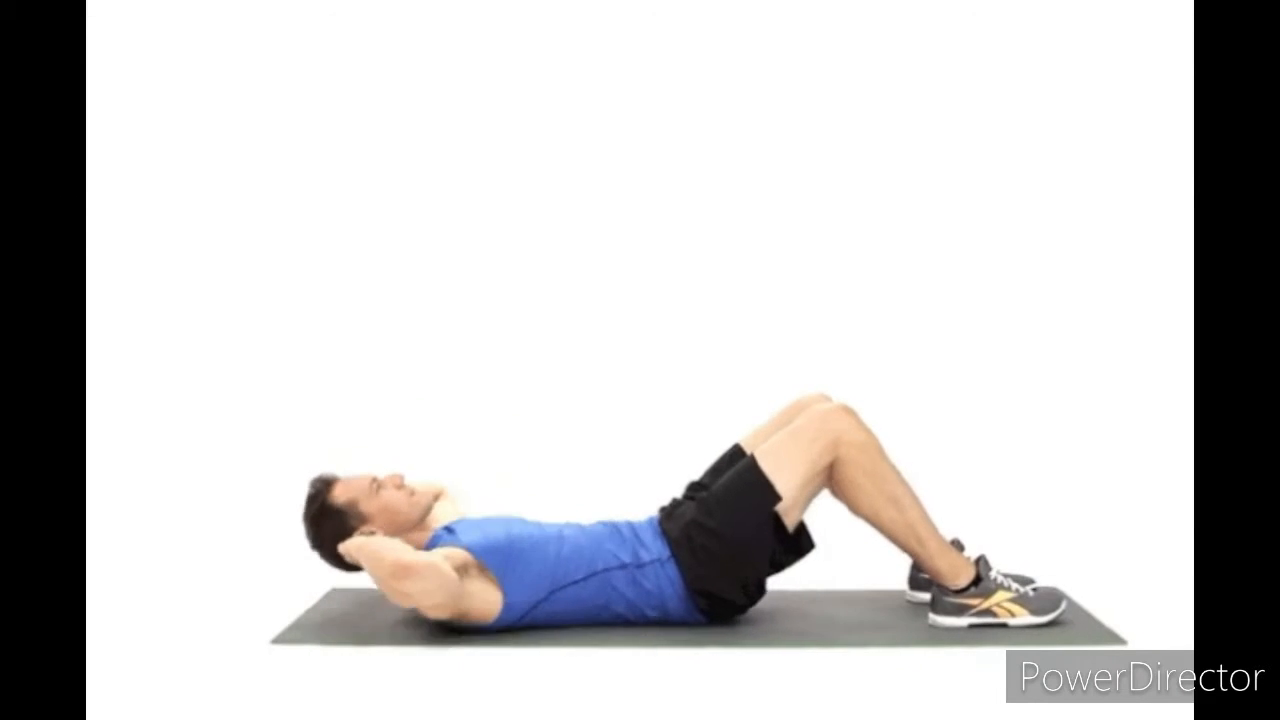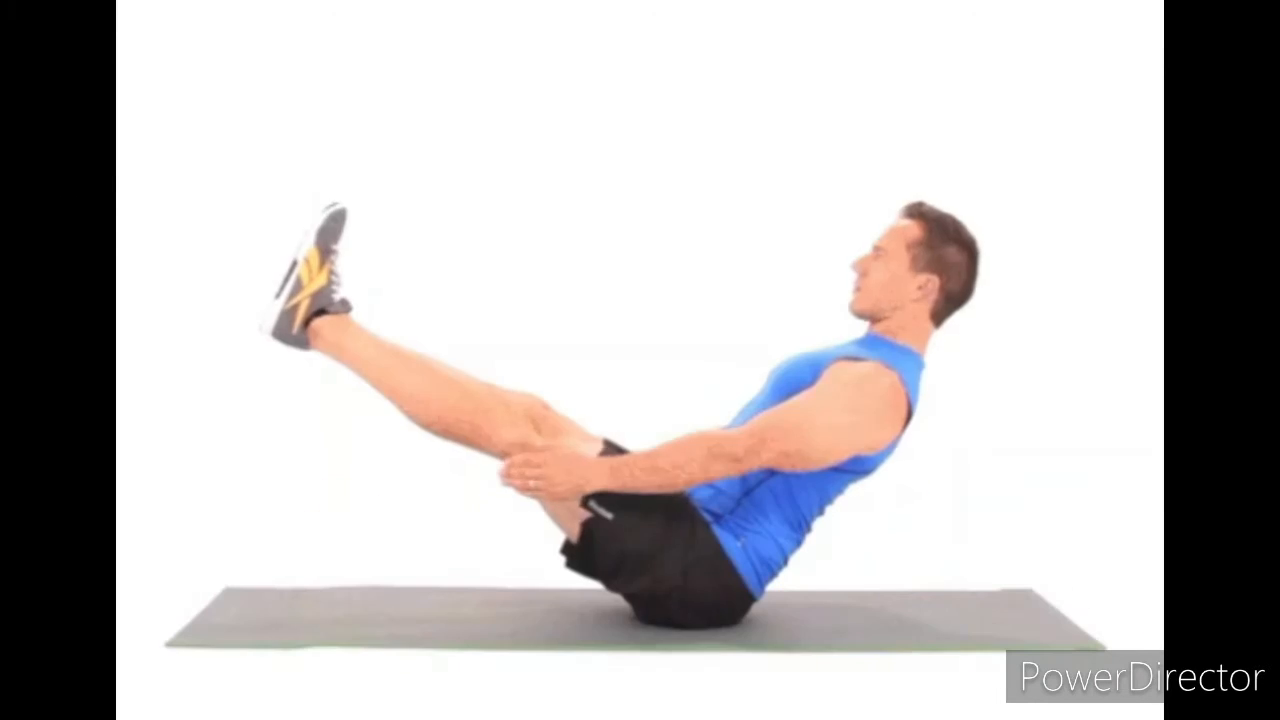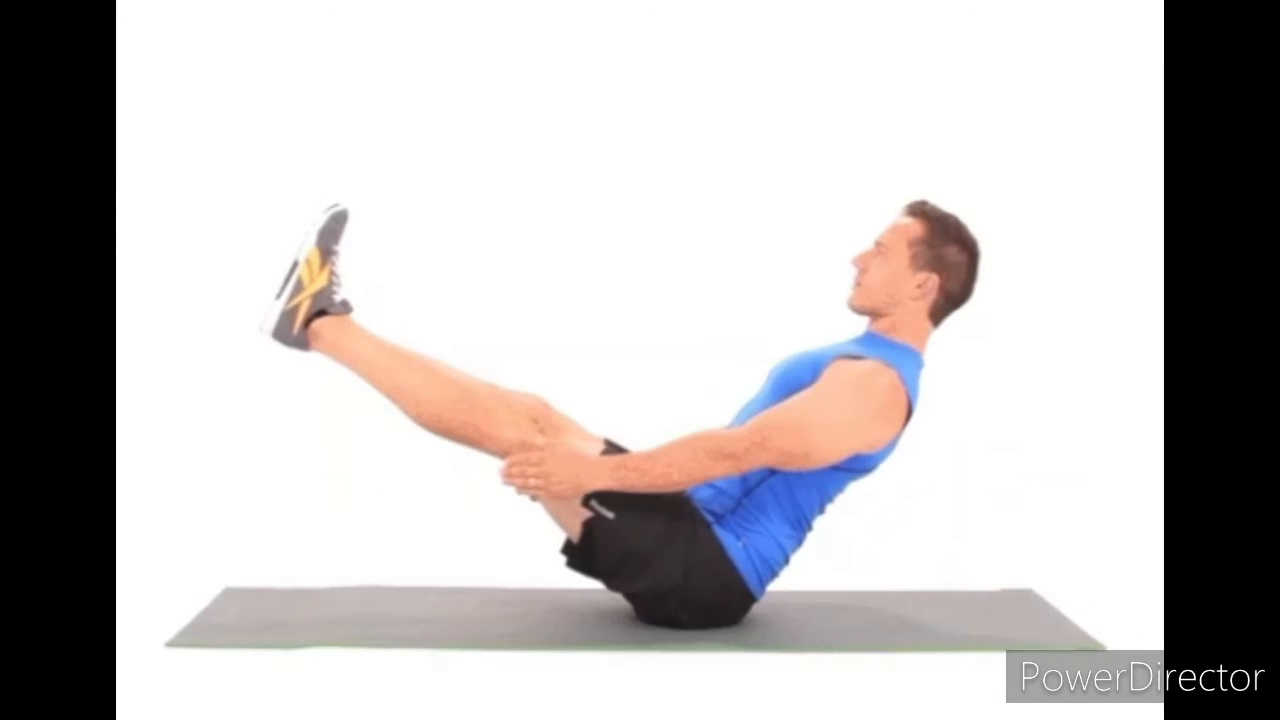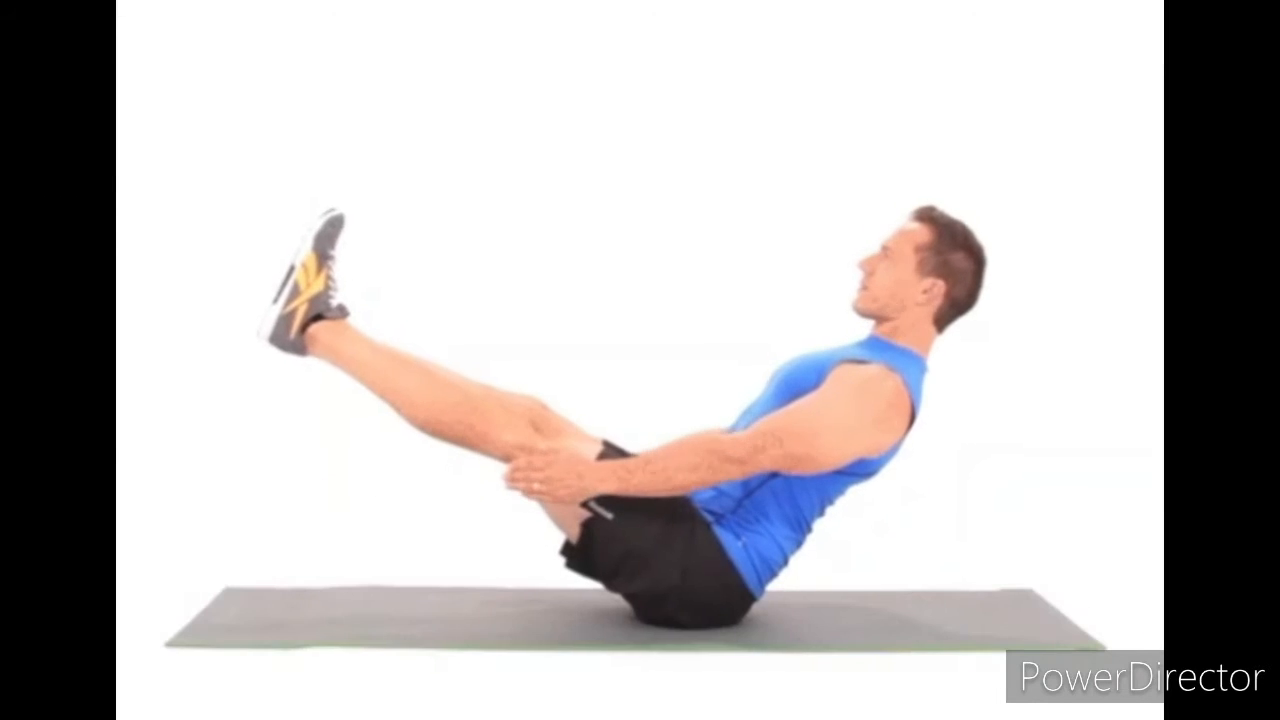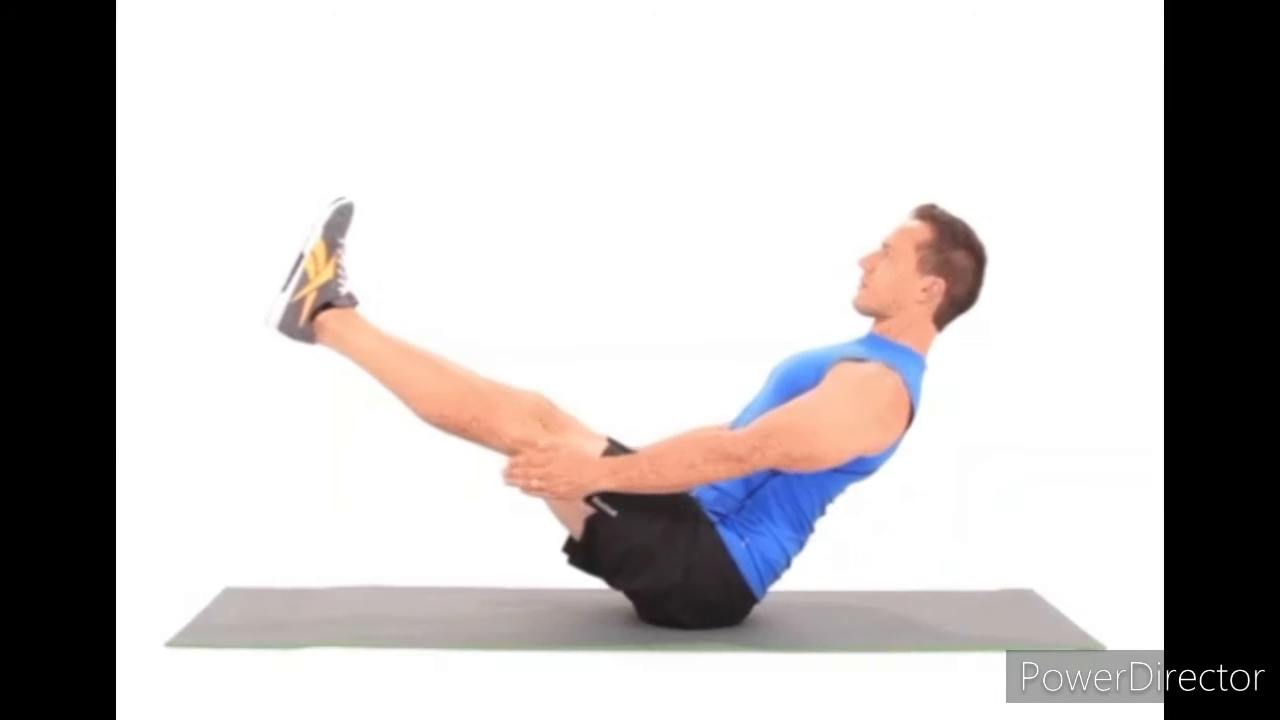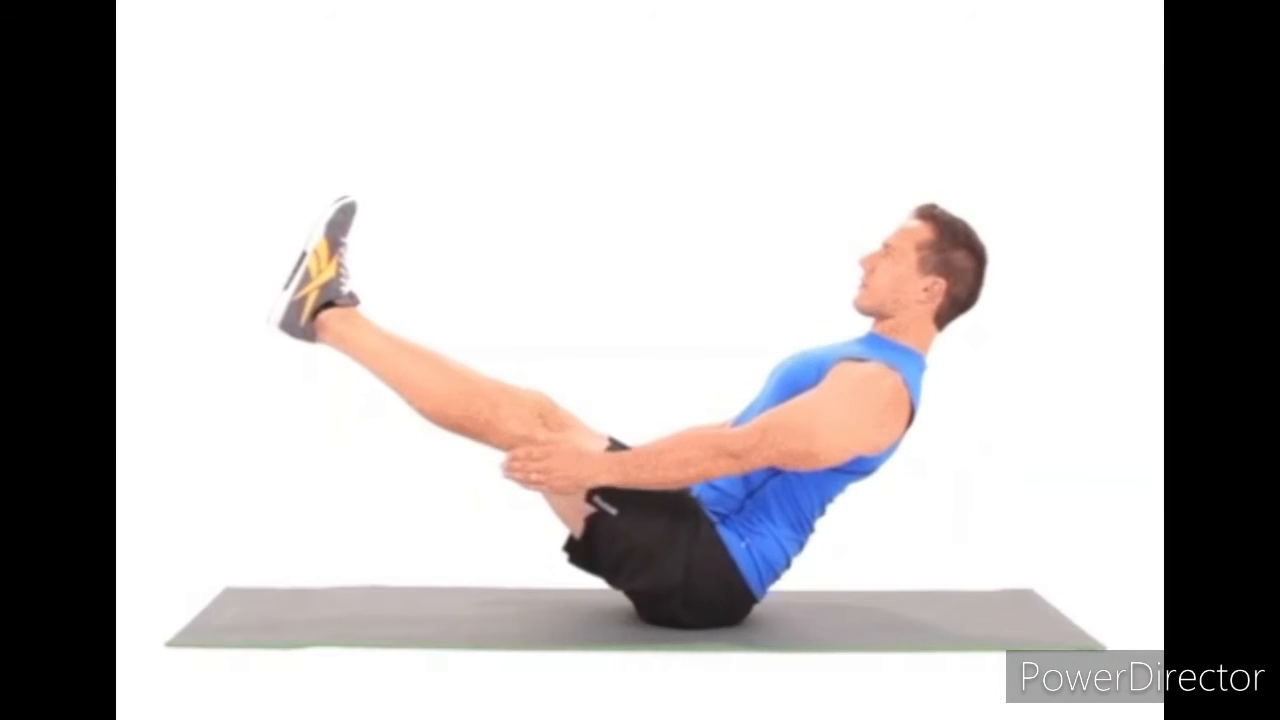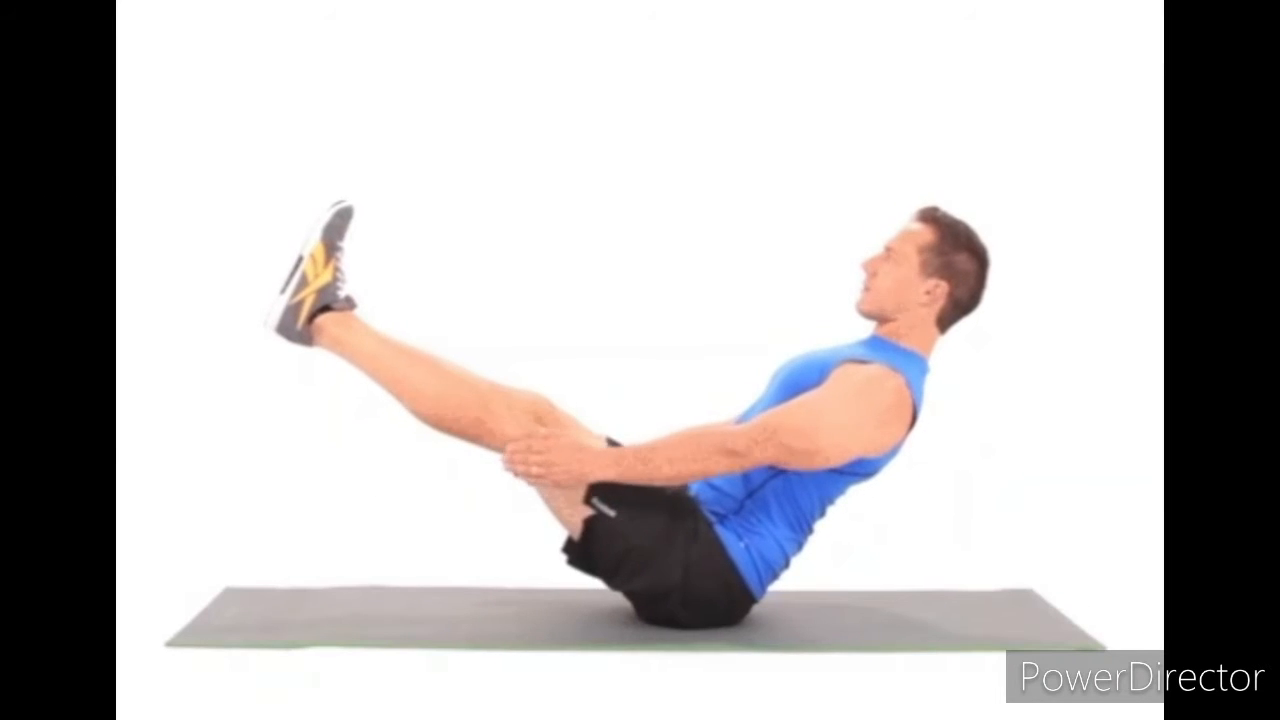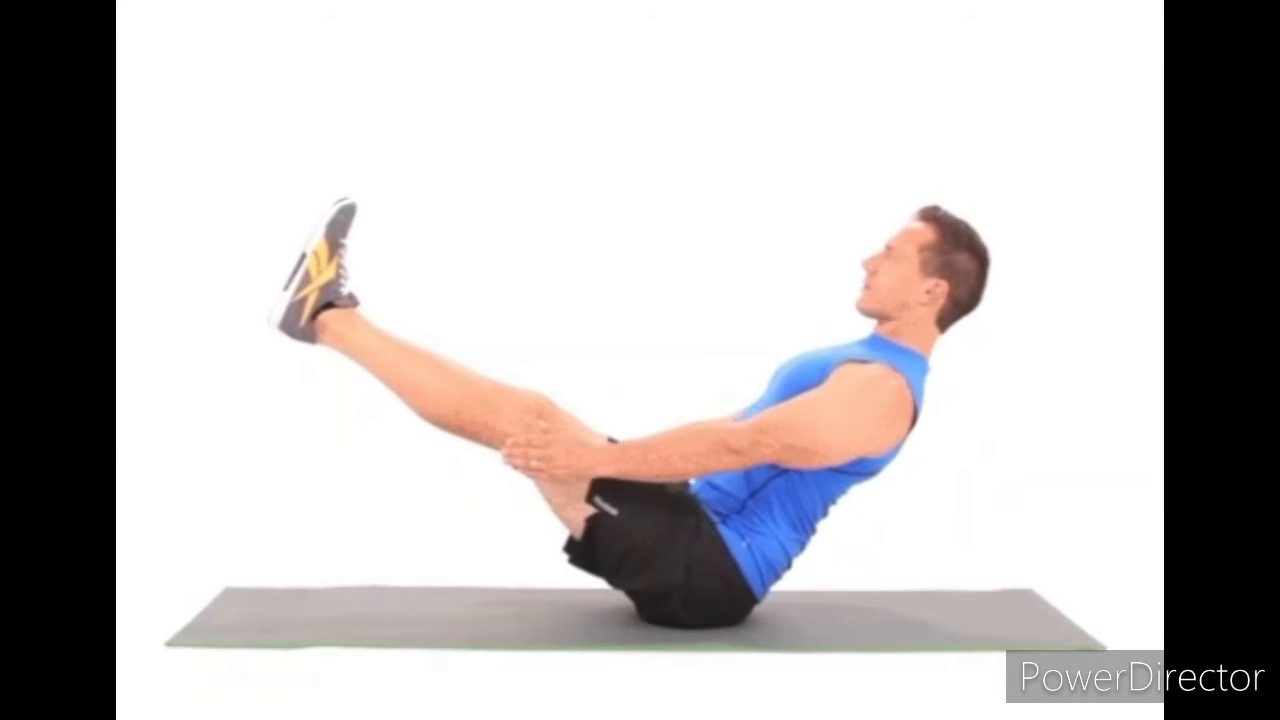
dt=0.3s
person 1, frame 1
left shoulder: (450, 542)
right shoulder: (446, 578)
left elbow: (442, 497)
right elbow: (409, 578)
left wrist: (399, 518)
right wrist: (361, 548)
left hip: (674, 542)
right hip: (695, 572)
left knee: (820, 412)
right knee: (834, 427)
left ankle: (941, 567)
right ankle: (962, 586)
person 1, frame 2
left shoulder: (871, 384)
right shoulder: (866, 363)
left elbow: (731, 454)
left wrist: (590, 476)
left hip: (701, 567)
right hip: (696, 551)
left knee: (525, 423)
left ankle: (322, 322)
person 1, frame 3
left shoulder: (873, 384)
right shoulder: (861, 362)
left elbow: (735, 452)
left wrist: (594, 474)
right wrist: (596, 469)
left hip: (704, 568)
right hip: (699, 541)
left knee: (524, 427)
right knee: (532, 420)
left ankle: (322, 324)
right ankle: (324, 322)
person 1, frame 4
left shoulder: (878, 389)
right shoulder: (863, 366)
left elbow: (741, 456)
left wrist: (596, 479)
right wrist: (601, 472)
left hip: (700, 569)
right hip: (699, 539)
left knee: (519, 428)
right knee: (528, 420)
left ankle: (318, 329)
right ankle: (322, 327)
person 1, frame 5
left shoulder: (878, 388)
right shoulder: (864, 363)
left elbow: (738, 452)
left wrist: (595, 475)
right wrist: (599, 467)
left hip: (707, 570)
right hip: (704, 542)
left knee: (528, 424)
right knee: (535, 418)
left ankle: (327, 316)
right ankle: (333, 316)
person 1, frame 6
left shoulder: (878, 387)
right shoulder: (863, 362)
left elbow: (737, 451)
right elbow: (747, 439)
left wrist: (594, 470)
right wrist: (601, 461)
left hip: (705, 570)
right hip: (704, 541)
left knee: (528, 421)
right knee: (537, 418)
left ankle: (329, 316)
right ankle: (334, 315)
person 1, frame 7
left shoulder: (880, 391)
right shoulder: (863, 364)
left elbow: (740, 449)
right elbow: (745, 436)
left wrist: (597, 462)
right wrist: (606, 459)
left hip: (703, 568)
right hip: (703, 541)
left knee: (523, 421)
right knee: (533, 416)
left ankle: (324, 320)
right ankle: (333, 320)
person 1, frame 8
left shoulder: (880, 389)
right shoulder: (864, 364)
left elbow: (739, 446)
right elbow: (746, 433)
left wrist: (596, 458)
right wrist: (602, 454)
left hip: (704, 570)
right hip: (705, 540)
left knee: (525, 418)
right knee: (534, 418)
left ankle: (328, 318)
right ankle: (334, 318)
